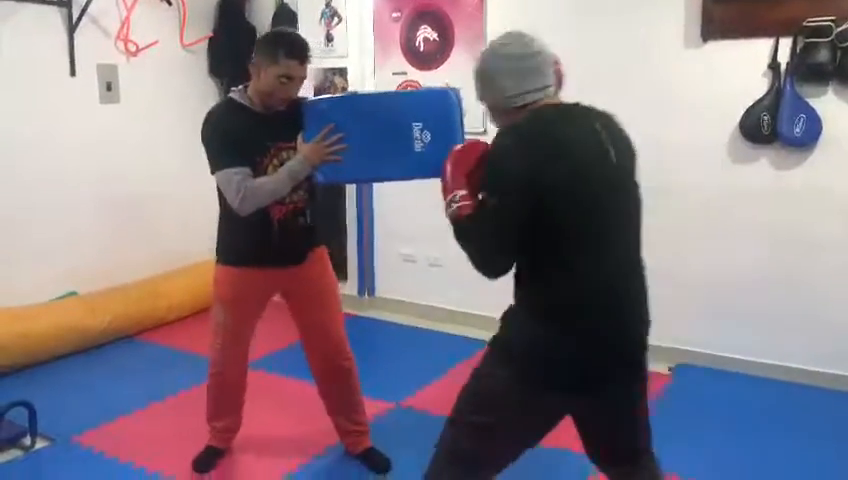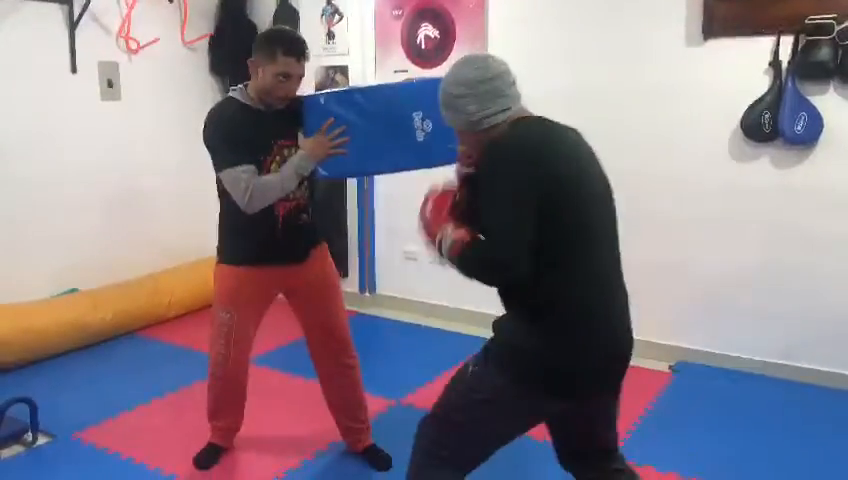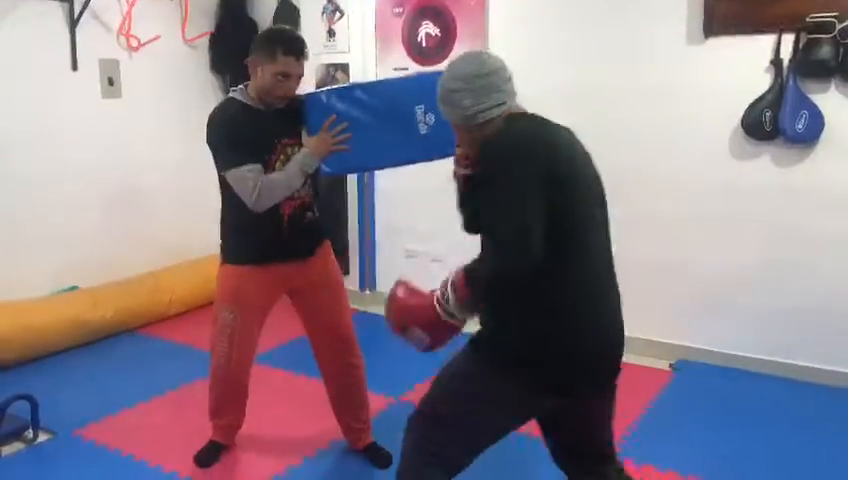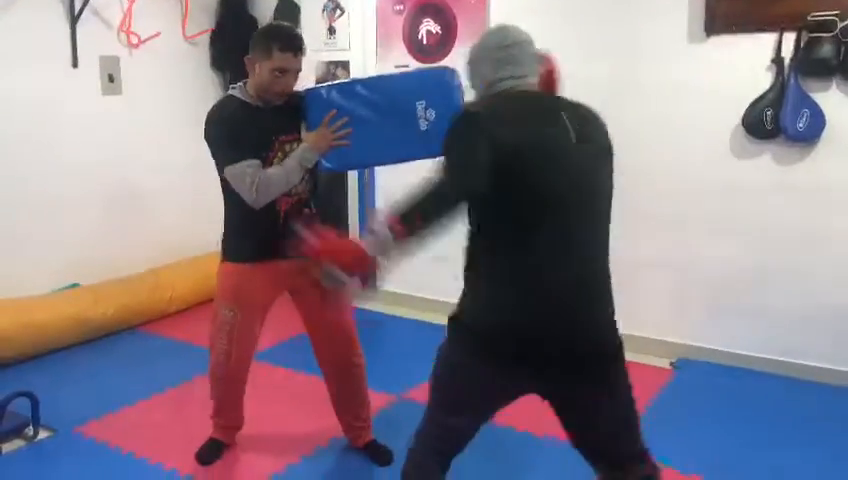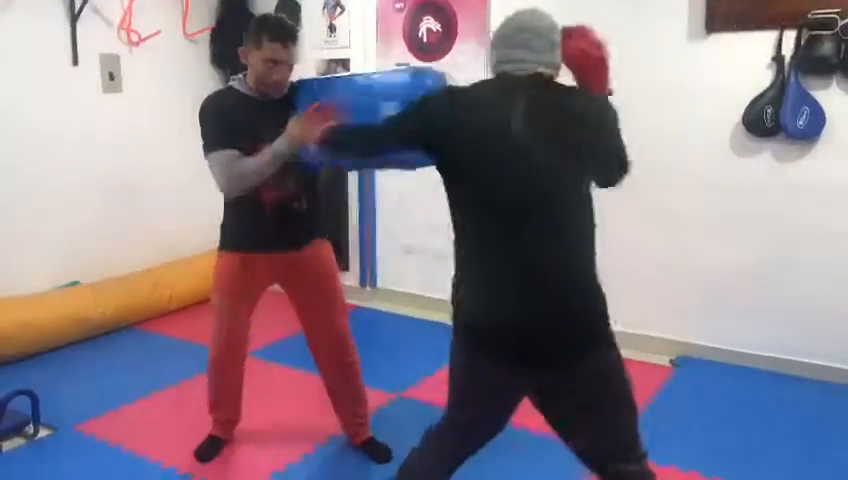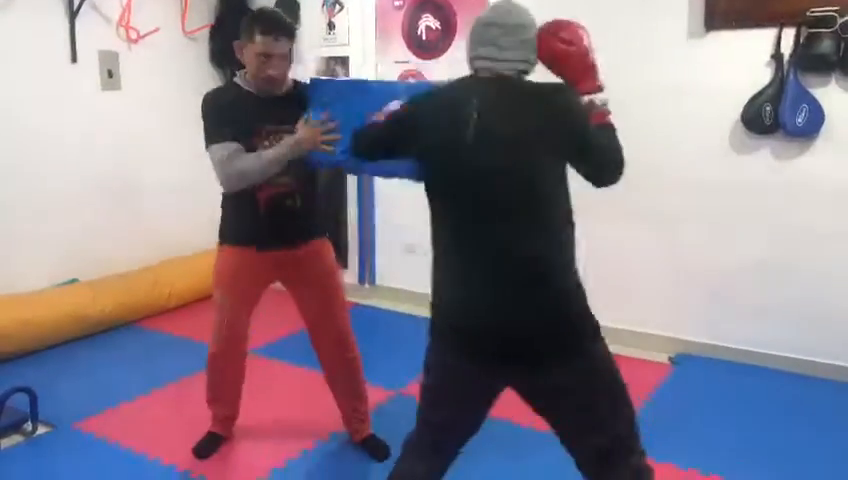
dt=0.1s
person 1, frame 1
left shoulder: (518, 146)
right shoulder: (607, 130)
left elbow: (493, 257)
left wrist: (458, 196)
left hip: (545, 346)
right hip: (620, 340)
person 1, frame 2
left shoulder: (511, 155)
right shoulder: (563, 140)
left elbow: (505, 265)
left wrist: (449, 239)
right wrist: (476, 171)
left hip: (541, 350)
right hip: (603, 343)
person 1, frame 3
left shoulder: (506, 149)
right shoulder: (554, 137)
left elbow: (513, 255)
left wrist: (442, 304)
right wrist: (472, 167)
left hip: (523, 346)
right hip: (594, 343)
person 1, frame 4
left shoulder: (482, 121)
right shoulder: (587, 123)
left elbow: (453, 191)
left wrist: (368, 247)
left hip: (493, 327)
right hip: (585, 331)
left knee: (439, 438)
person 1, frame 5
left shoulder: (459, 107)
right shoulder: (588, 111)
left elbow: (372, 142)
right elbow: (612, 171)
left wrist: (325, 135)
left hip: (490, 322)
right hip: (574, 323)
left knee: (453, 439)
person 1, frame 6
left shoulder: (430, 107)
right shoulder: (556, 104)
left elbow: (364, 146)
right elbow: (607, 169)
left wrist: (393, 119)
left hip: (463, 320)
right hip: (553, 320)
person 2, frame 1
left shoulder: (302, 113)
right shoulder: (223, 121)
left elbow: (333, 166)
right elbow: (243, 198)
right wrist: (303, 162)
left hip: (305, 253)
right hip: (244, 261)
left knee: (333, 350)
right knee: (227, 356)
left ankle: (357, 439)
right ankle: (220, 437)
person 2, frame 2
left shoulder: (301, 111)
right shoulder: (225, 120)
left elbow: (331, 164)
right elbow: (250, 196)
right wrist: (307, 157)
left hip: (306, 252)
right hip: (245, 260)
left knee: (337, 347)
right knee: (227, 356)
left ankle: (358, 436)
right ankle: (221, 434)
person 2, frame 3
left shoulder: (301, 110)
right shoulder: (227, 121)
right elbow: (257, 195)
right wrist: (311, 154)
left hip: (310, 251)
right hip: (249, 260)
left knee: (341, 346)
right knee: (230, 356)
left ankle: (359, 435)
right ankle: (222, 432)
person 2, frame 4
left shoulder: (304, 106)
right shoulder: (225, 118)
left elbow: (343, 152)
right elbow: (254, 191)
right wrist: (306, 150)
right hip: (249, 256)
left knee: (342, 344)
right knee: (229, 353)
left ankle: (359, 432)
right ankle: (224, 430)
person 2, frame 5
right shoulder: (220, 108)
right elbow: (230, 181)
right wrist: (287, 144)
left hip: (305, 242)
right hip: (243, 248)
left knee: (335, 340)
right knee: (225, 344)
left ankle: (358, 429)
right ankle: (222, 426)
person 2, frame 6
left shoulder: (308, 97)
right shoulder: (220, 102)
left elbow: (338, 151)
right elbow: (233, 174)
right wrist: (294, 146)
left hip: (306, 240)
right hip: (244, 244)
left knee: (337, 336)
right knee: (226, 341)
left ankle: (359, 427)
right ankle: (221, 423)
